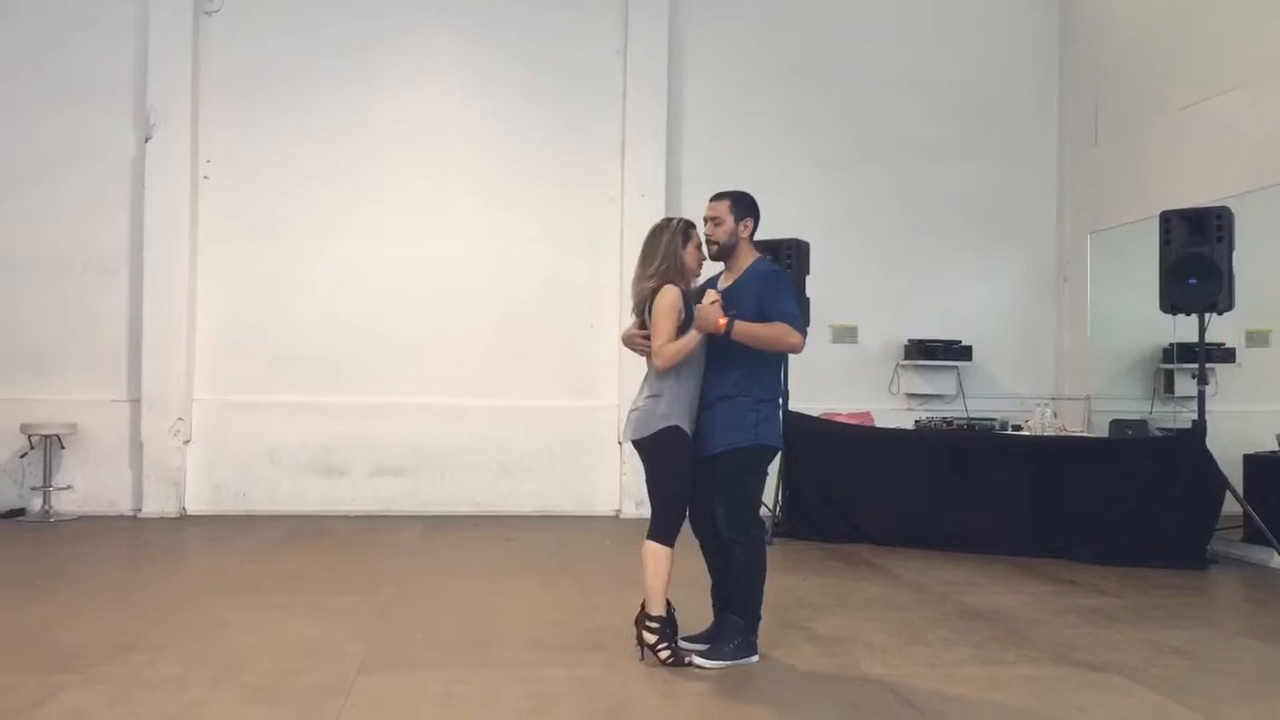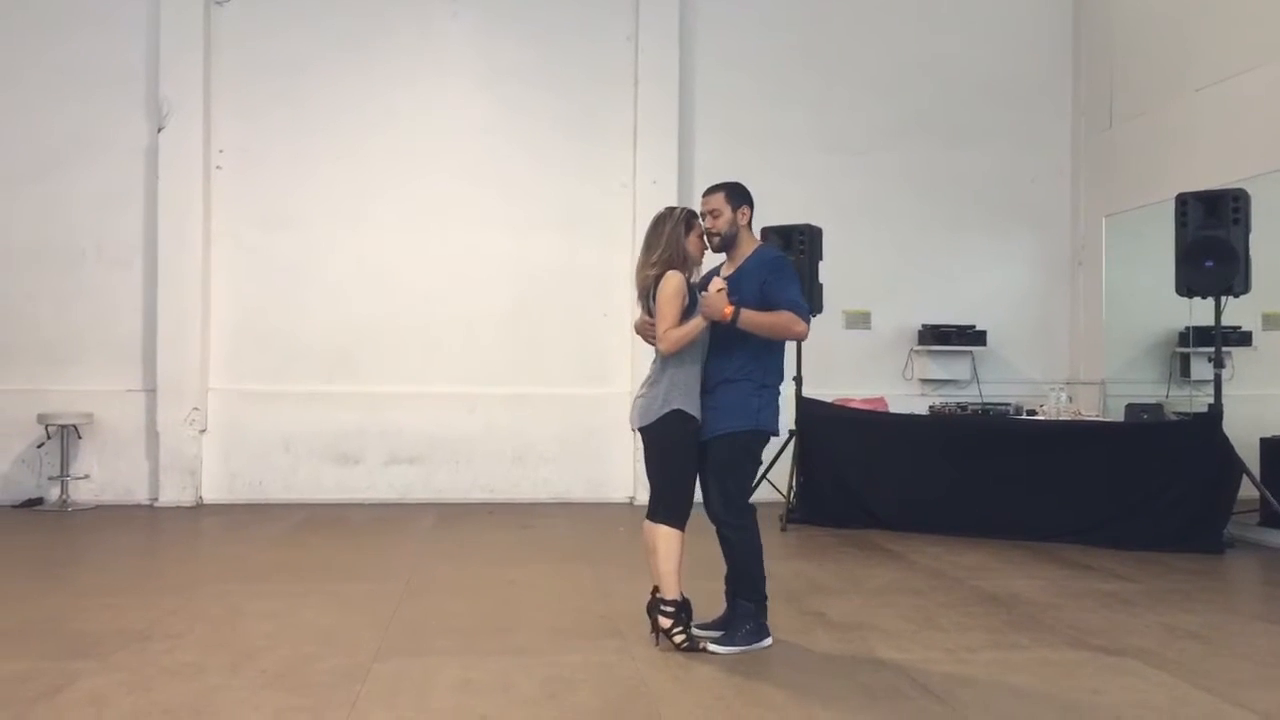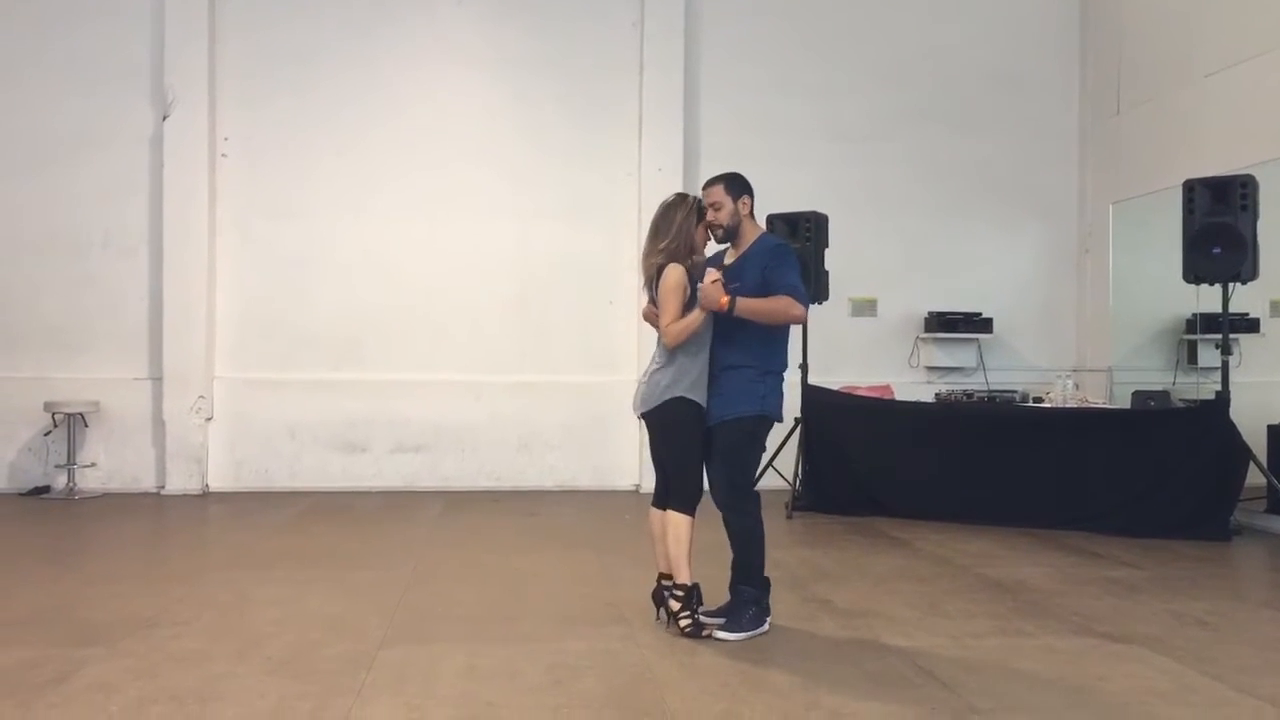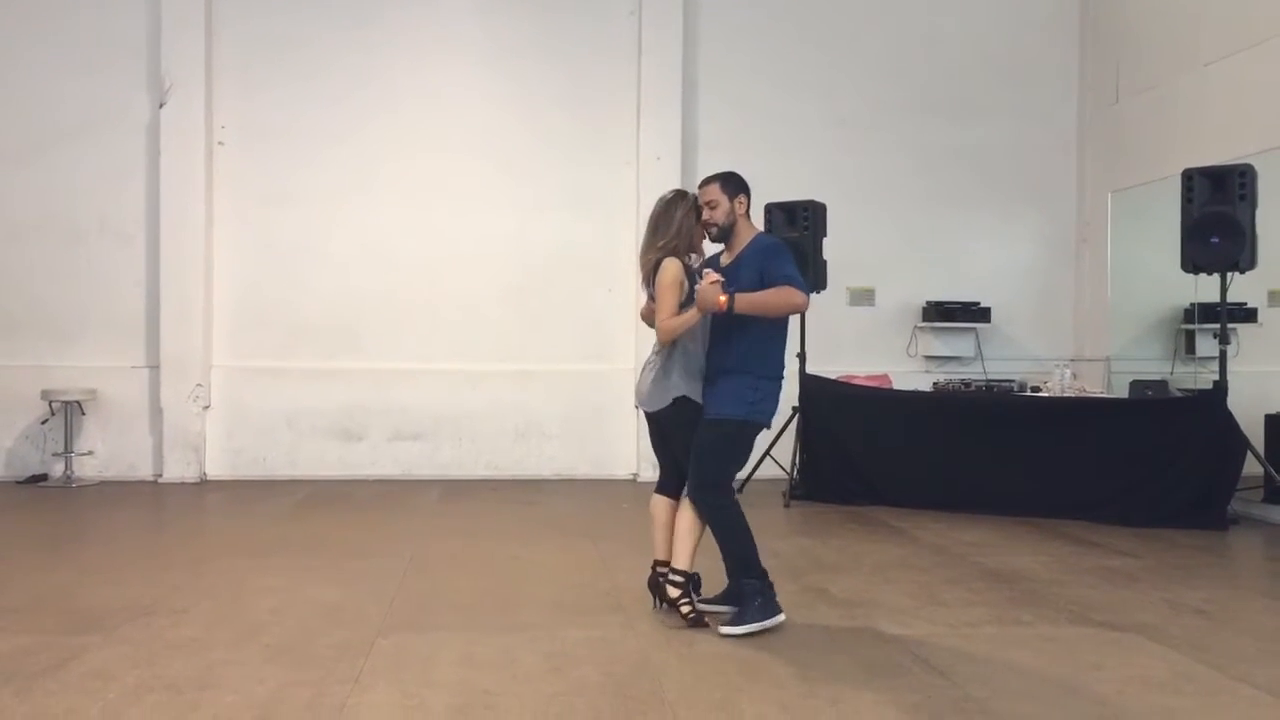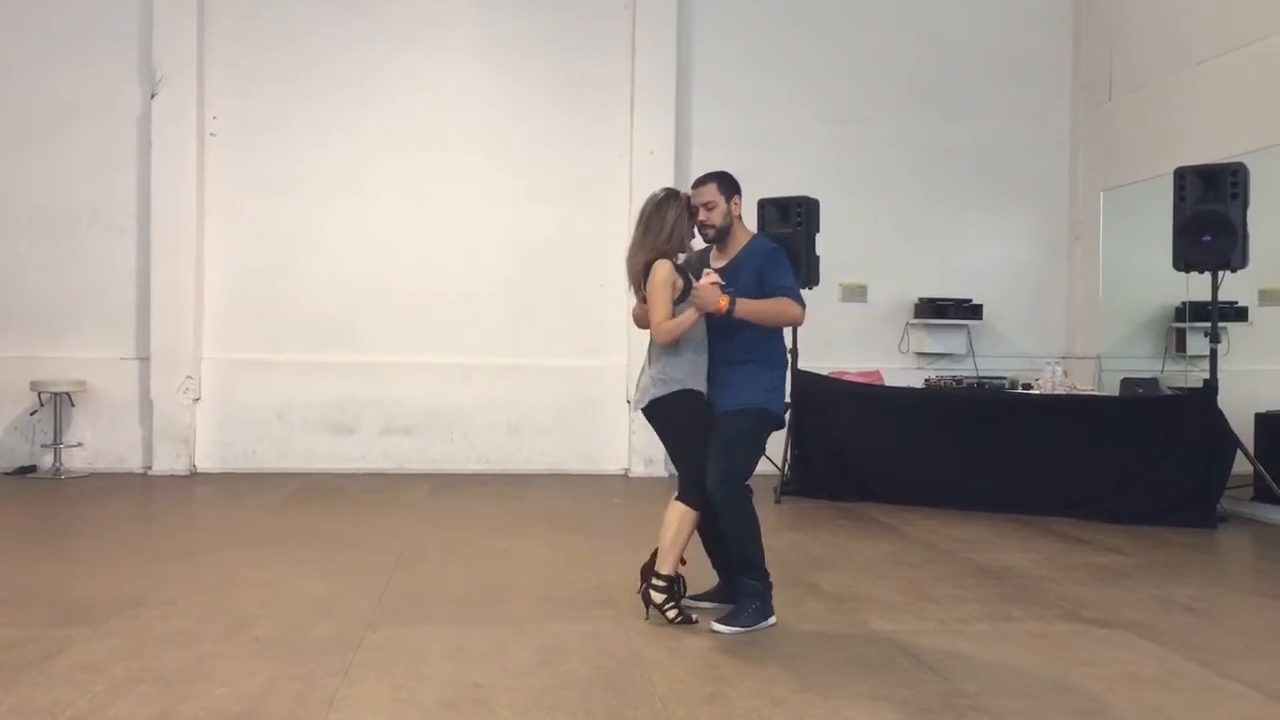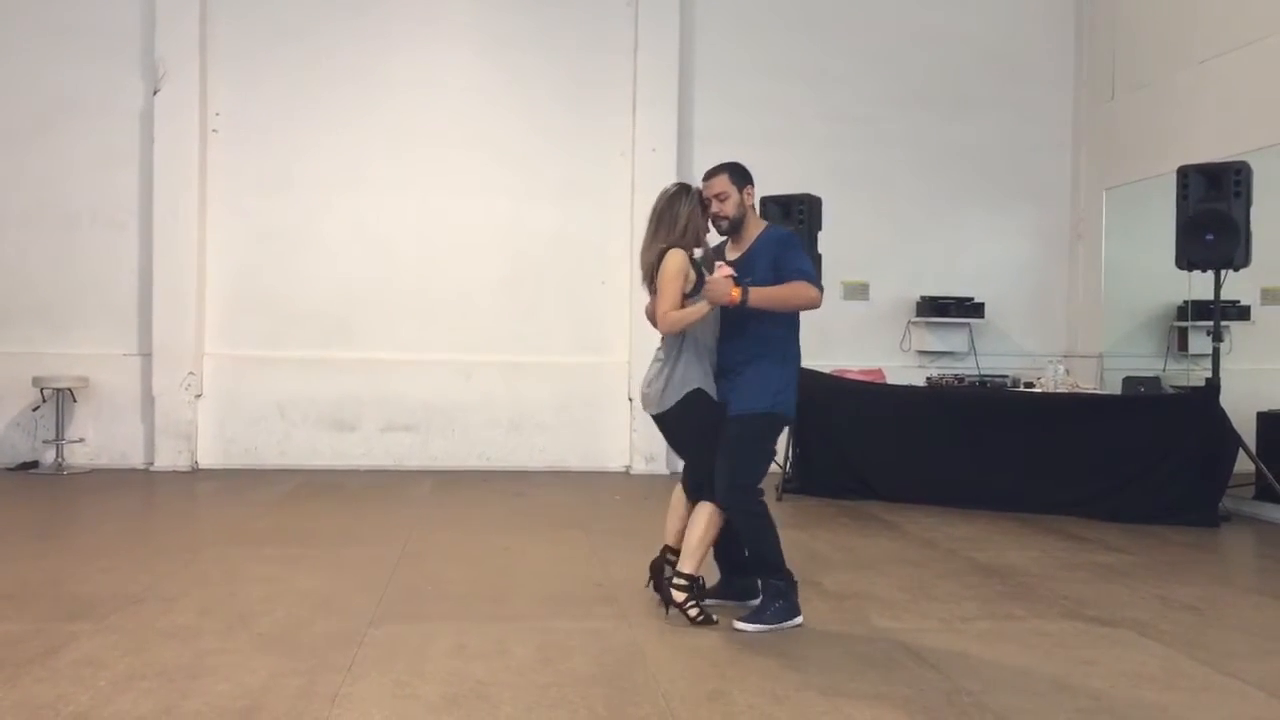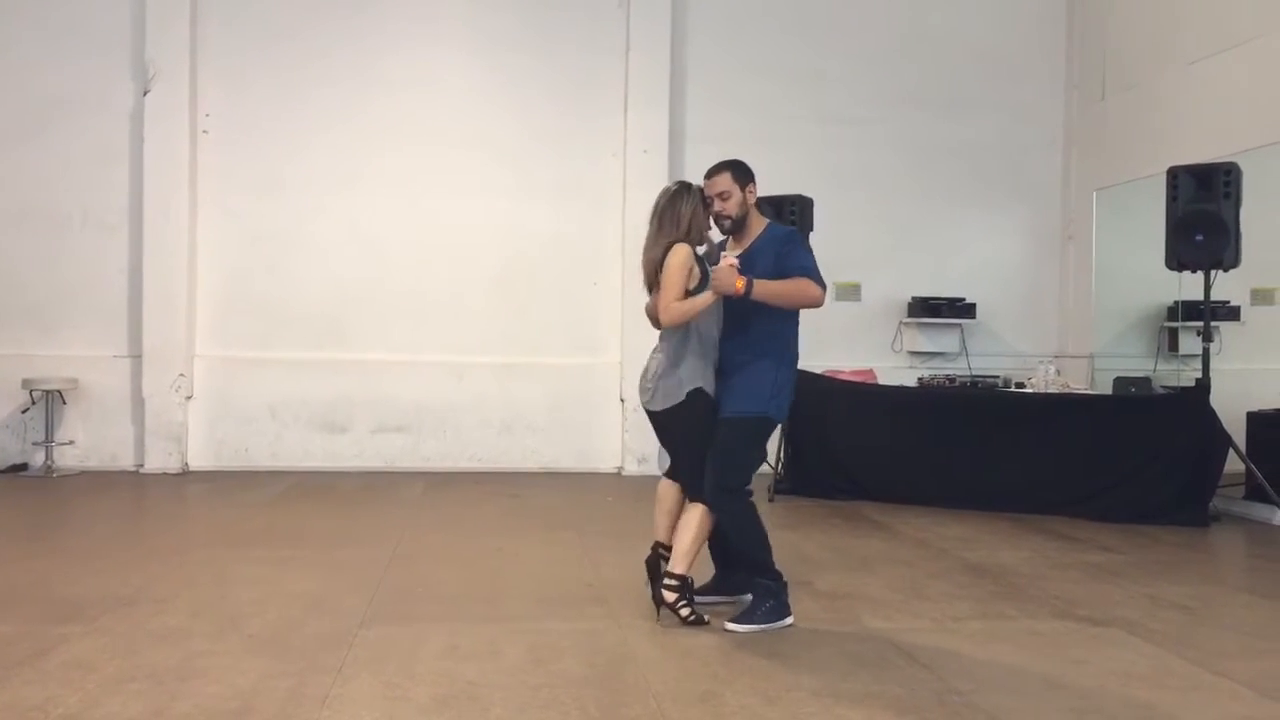
dt=0.5s
person 1, frame 1
left shoulder: (769, 278)
right shoulder: (710, 286)
left elbow: (793, 337)
left wrist: (724, 324)
right wrist: (636, 334)
left hip: (746, 427)
right hip: (709, 426)
left knee: (739, 526)
right knee: (705, 521)
left ankle: (742, 636)
right ankle: (724, 621)
person 1, frame 2
left shoulder: (772, 265)
right shoulder: (712, 278)
left elbow: (797, 325)
left wrist: (730, 312)
right wrist: (648, 325)
left hip: (745, 411)
right hip: (711, 409)
left knee: (731, 508)
right knee: (719, 509)
left ankle: (753, 620)
right ankle: (738, 610)
person 1, frame 3
left shoulder: (773, 252)
right shoulder: (714, 263)
left elbow: (794, 308)
left wrist: (726, 302)
left hip: (748, 396)
right hip: (715, 395)
left knee: (735, 494)
right knee: (724, 494)
left ankle: (753, 602)
right ankle: (743, 597)
person 1, frame 4
left shoulder: (768, 251)
right shoulder: (713, 264)
left elbow: (796, 298)
left wrist: (725, 300)
left hip: (746, 392)
right hip: (718, 390)
left knee: (708, 487)
right knee: (708, 488)
left ankle: (761, 597)
right ankle: (740, 587)
person 1, frame 5
left shoulder: (766, 254)
right shoulder: (697, 263)
left elbow: (793, 311)
left wrist: (724, 302)
right wrist: (645, 313)
left hip: (752, 391)
right hip: (711, 391)
left knee: (726, 485)
right knee: (699, 487)
left ankle: (757, 596)
right ankle: (732, 581)
person 1, frame 6
left shoulder: (780, 243)
right shoulder: (714, 257)
left elbow: (810, 293)
left wrist: (739, 295)
left hip: (762, 389)
right hip: (725, 388)
left knee: (736, 486)
right knee: (715, 483)
left ankle: (783, 598)
right ankle: (740, 580)
person 1, frame 7
left shoulder: (783, 242)
right shoulder: (717, 252)
left elbow: (813, 292)
left wrist: (743, 285)
right wrist: (659, 308)
left hip: (758, 389)
right hip: (722, 385)
left knee: (726, 488)
right knee: (706, 481)
left ankle: (772, 596)
right ankle: (731, 576)
person 2, frame 1
left shoulder: (678, 294)
right shoulder: (670, 293)
right elbow: (661, 357)
right wrist: (703, 327)
left hip: (665, 420)
right hip: (664, 422)
left knee: (665, 518)
right knee: (668, 520)
left ankle: (653, 608)
right ankle: (655, 626)
person 2, frame 2
left shoulder: (673, 282)
right shoulder: (673, 279)
right elbow: (667, 340)
right wrist: (708, 314)
left hip: (663, 407)
right hip: (671, 408)
left knee: (661, 503)
right knee: (675, 506)
left ankle: (661, 597)
right ankle: (670, 609)
person 2, frame 3
left shoulder: (683, 270)
right shoulder: (676, 271)
right elbow: (670, 334)
right wrist: (708, 306)
left hip: (669, 395)
right hip: (675, 396)
left knee: (667, 490)
right knee: (685, 492)
left ankle: (666, 583)
right ankle: (681, 591)
person 2, frame 4
left shoulder: (678, 266)
right shoulder: (673, 264)
left elbow: (649, 315)
right elbow: (665, 329)
right wrist: (704, 306)
left hip: (662, 389)
right hip: (675, 391)
left knee: (671, 478)
left ankle: (662, 571)
right ankle: (679, 579)
person 2, frame 5
left shoulder: (671, 267)
right shoulder: (663, 267)
left elbow: (645, 318)
right elbow: (661, 332)
right wrist: (701, 306)
left hip: (674, 388)
right hip: (675, 390)
left knee: (692, 479)
right knee: (698, 485)
left ankle: (660, 564)
right ankle: (662, 584)
person 2, frame 6
left shoulder: (686, 259)
right shoulder: (677, 258)
right elbow: (667, 321)
right wrist: (713, 300)
left hip: (673, 386)
right hip: (685, 388)
left knee: (698, 474)
right knee: (716, 483)
left ankle: (669, 561)
right ankle: (683, 583)
person 2, frame 7
left shoulder: (682, 255)
right shoulder: (682, 252)
right elbow: (668, 314)
left wrist: (718, 287)
right wrist: (716, 291)
left hip: (665, 385)
right hip: (685, 387)
left knee: (682, 469)
right knee: (707, 488)
left ankle: (661, 557)
right ankle: (673, 583)
